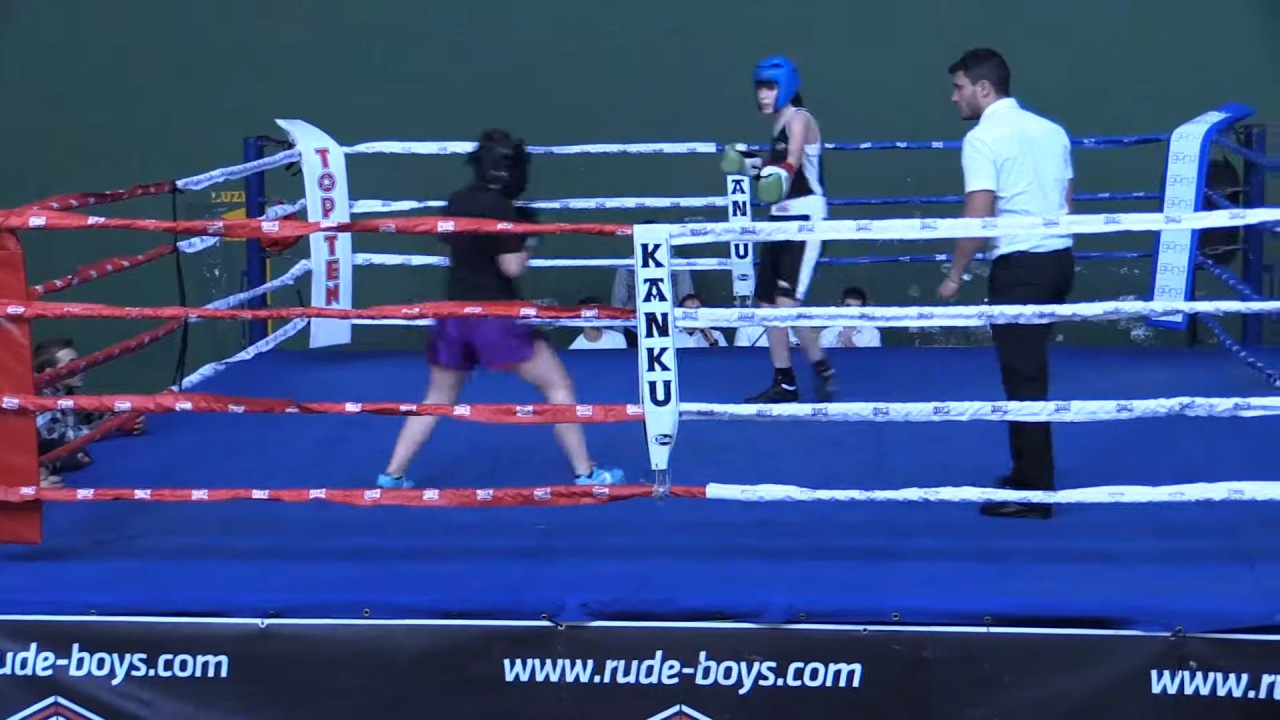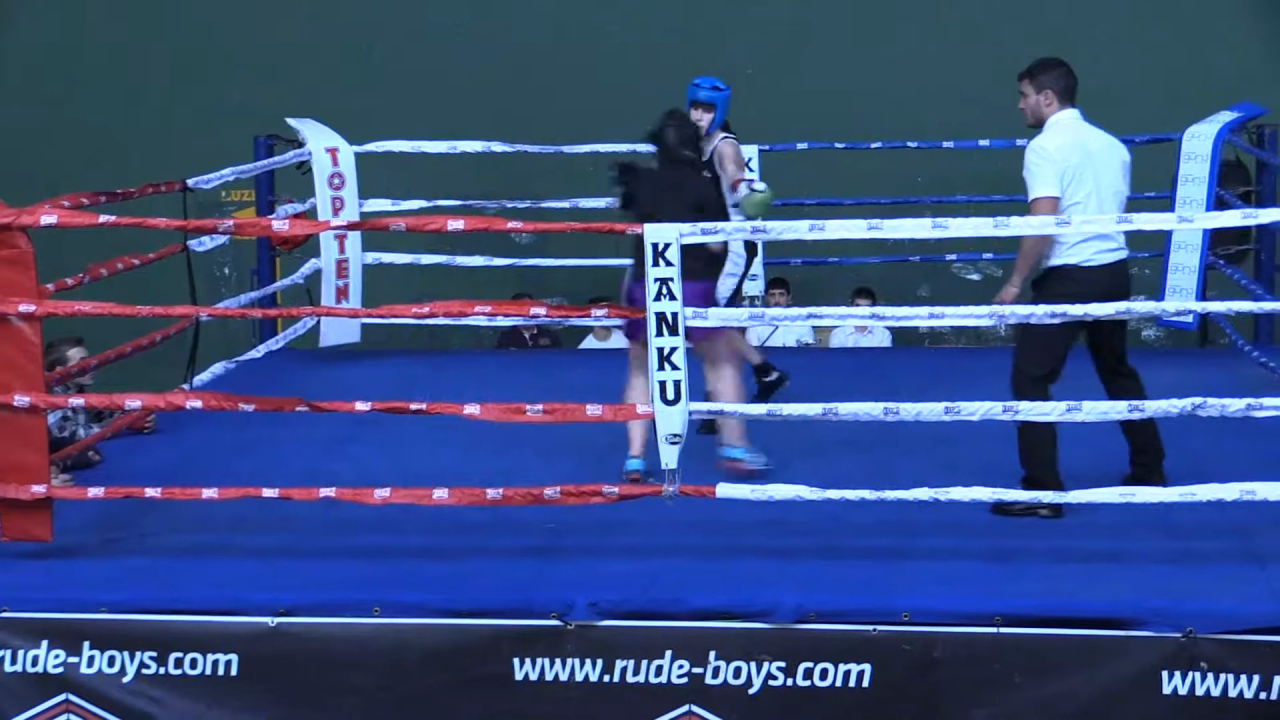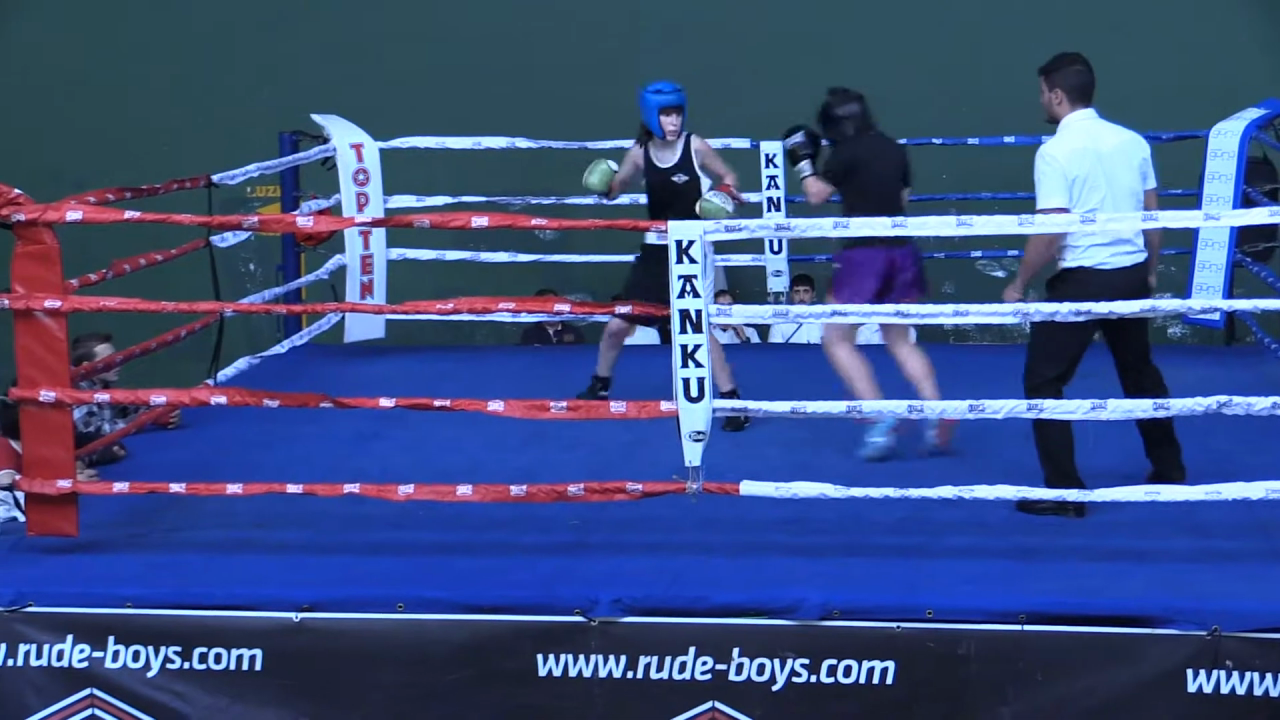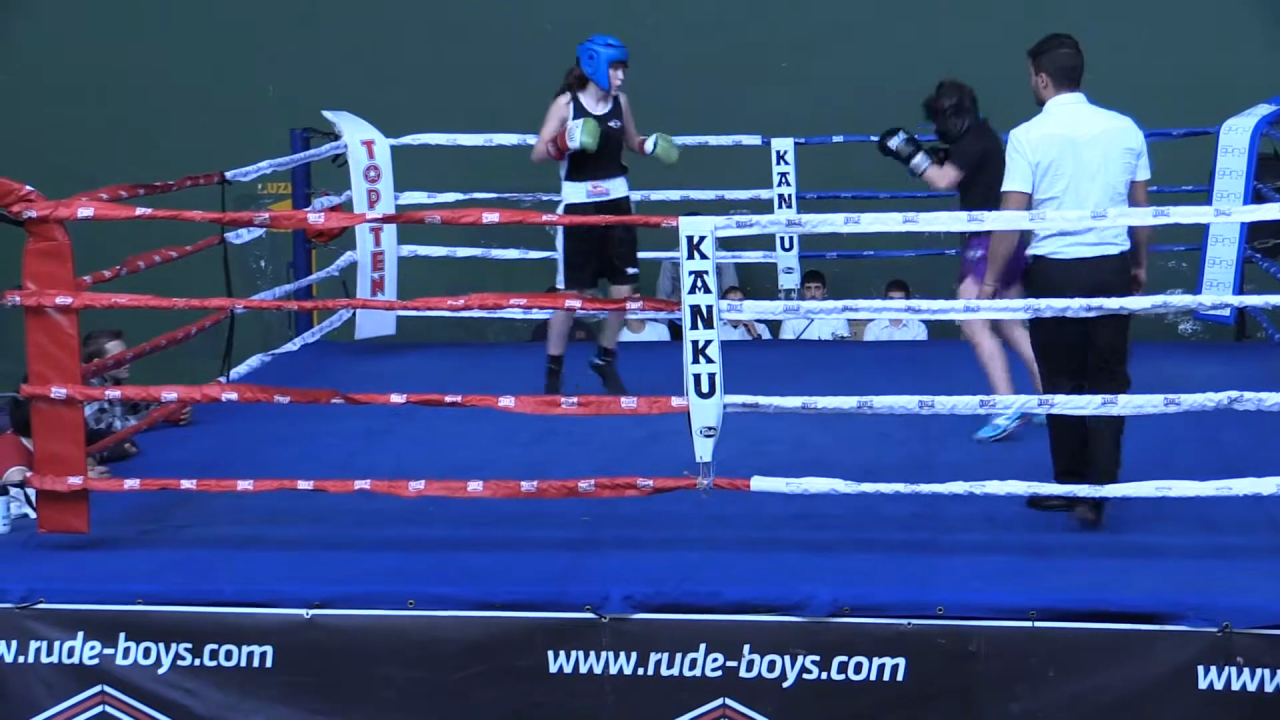
dt=0.4s
person 1, frame 1
left shoulder: (983, 136)
right shoulder: (1053, 130)
left elbow: (979, 217)
right elbow: (1067, 204)
left wrist: (955, 274)
left hip: (1020, 267)
right hip: (1060, 260)
left knee: (1021, 376)
right knee: (1030, 368)
left ankle: (1032, 492)
right ankle: (1033, 471)
person 1, frame 2
left shoulder: (1044, 146)
right shoulder: (1113, 145)
left wrist: (1015, 282)
left hip: (1069, 278)
right hip: (1114, 273)
left knee: (1029, 380)
right knee: (1119, 373)
left ankle: (1042, 489)
right ankle: (1149, 471)
person 1, frame 3
left shoulder: (1055, 150)
right shoulder: (1133, 141)
left elbow: (1047, 234)
right elbow: (1151, 216)
left wrist: (1018, 285)
right wrist: (1150, 271)
left hip: (1081, 282)
right hip: (1130, 277)
left knee: (1043, 383)
right knee: (1142, 375)
left ankle: (1065, 491)
right ankle: (1169, 471)
person 1, frame 4
left shoulder: (1027, 137)
right shoulder: (1124, 128)
left elbow: (1011, 219)
right elbow: (1140, 208)
left wrist: (989, 280)
right wrist: (1139, 263)
left hip: (1054, 273)
right hip: (1110, 270)
left knee: (1060, 388)
right knee: (1108, 384)
left ankle: (1071, 488)
right ankle: (1093, 495)
person 2, frame 1
left shoulder: (457, 202)
right shoulder: (502, 210)
right elbow: (512, 267)
right wrist: (527, 237)
left hip: (454, 317)
right hip: (493, 316)
left knee: (439, 402)
right knee: (559, 387)
left ankle: (391, 475)
right ankle: (584, 473)
person 2, frame 2
left shoulder: (639, 178)
right shoulder: (702, 184)
left elbow: (626, 216)
right elbow: (717, 243)
left hip: (645, 288)
right hip: (692, 288)
left knee: (640, 375)
right knee: (722, 364)
left ankle: (635, 459)
right ankle: (734, 446)
person 2, frame 3
left shoulder: (847, 151)
right shoulder: (895, 150)
left elbow: (815, 195)
left wrist: (801, 157)
left hip: (862, 254)
right hip: (901, 251)
left knee: (836, 341)
right knee: (901, 343)
left ankle: (883, 421)
right ankle: (935, 416)
person 2, frame 4
left shoulder: (975, 141)
right shoulder: (981, 139)
left elbow: (943, 181)
right elbow: (956, 176)
left wrist: (910, 153)
right wrist: (933, 156)
left hip: (991, 241)
left knee: (972, 324)
right knee: (1011, 324)
left ankle: (1008, 407)
person 3, frame 1
left shoulder: (800, 119)
right shoulder: (779, 124)
left elbow: (793, 160)
left wrist: (781, 172)
right wrist: (756, 166)
left hip: (805, 220)
right hip: (778, 220)
left knee: (787, 305)
right knee: (768, 304)
left ankle: (823, 369)
right ankle: (784, 382)
person 3, frame 2
left shoulder: (725, 145)
right shoulder: (704, 144)
left elbow: (735, 178)
left wrist: (746, 188)
left hip: (733, 243)
right ankle: (769, 374)
person 3, frame 3
left shoulder: (694, 145)
right shoulder: (640, 151)
left elbow: (729, 177)
right elbow: (615, 189)
left wrist: (725, 197)
right wrist: (604, 184)
right hip: (655, 248)
right knee: (616, 325)
left ankle: (731, 402)
right ankle: (597, 387)
person 3, frame 4
left shoulder: (620, 103)
right shoulder: (565, 104)
left elbow: (631, 140)
right elbow: (538, 153)
left wrist: (652, 146)
right wrist: (566, 142)
left hip: (616, 202)
right hip: (577, 203)
left knee: (623, 291)
right knee: (572, 295)
left ankle: (606, 359)
right ankle: (553, 367)
